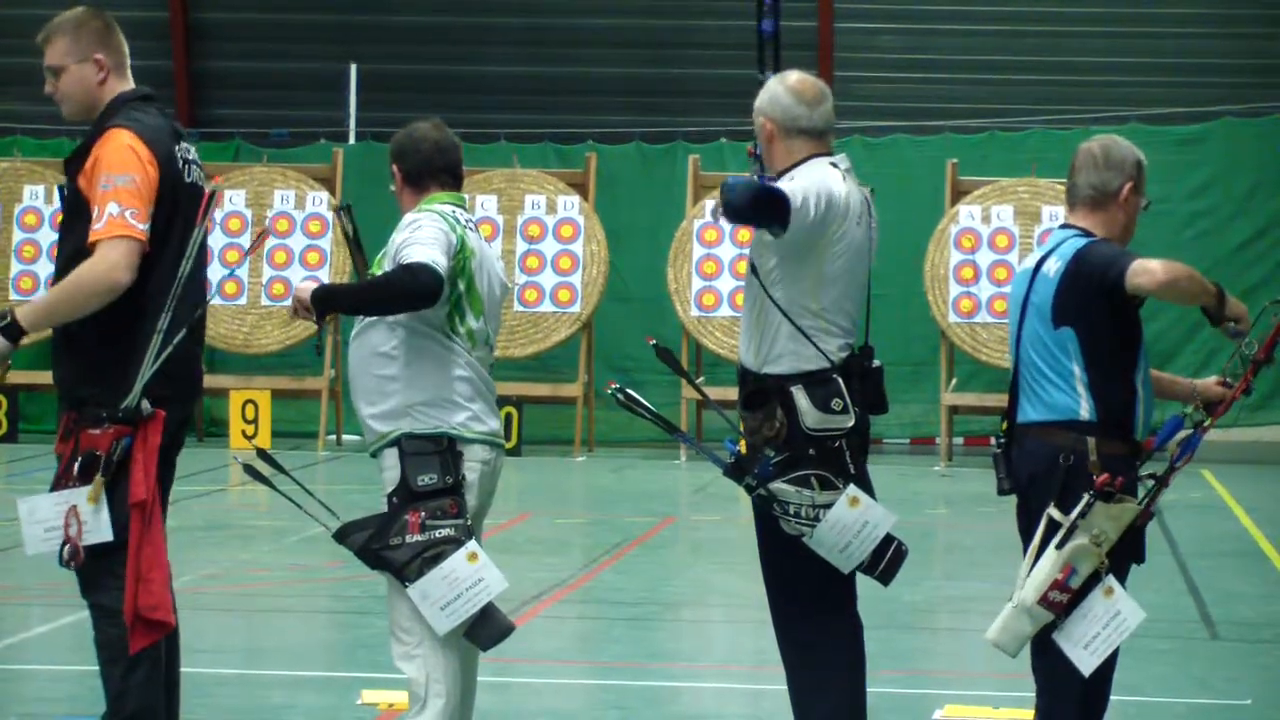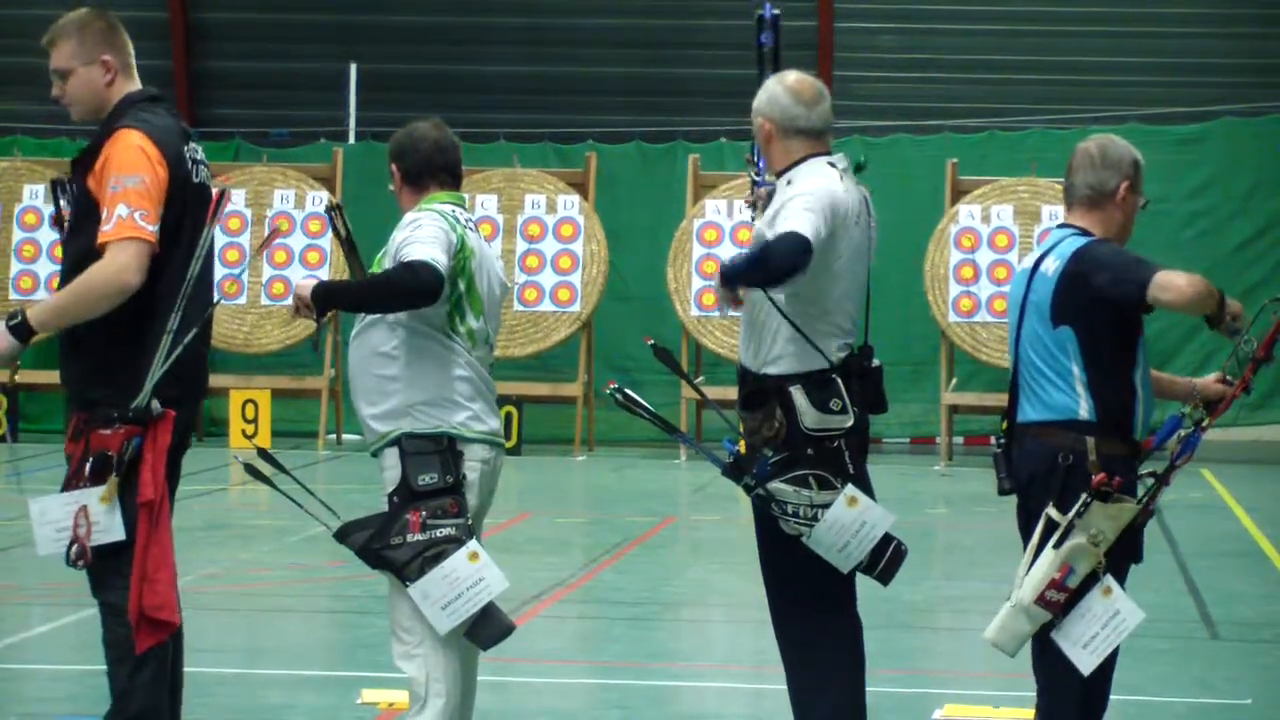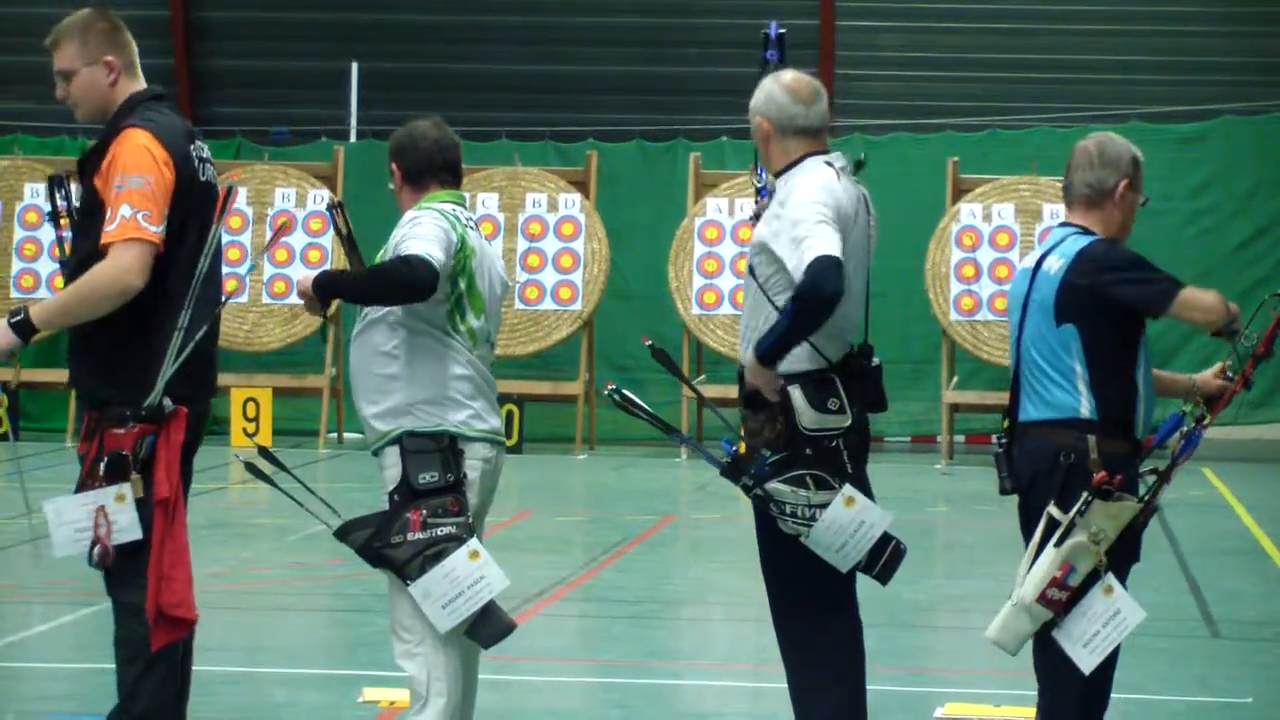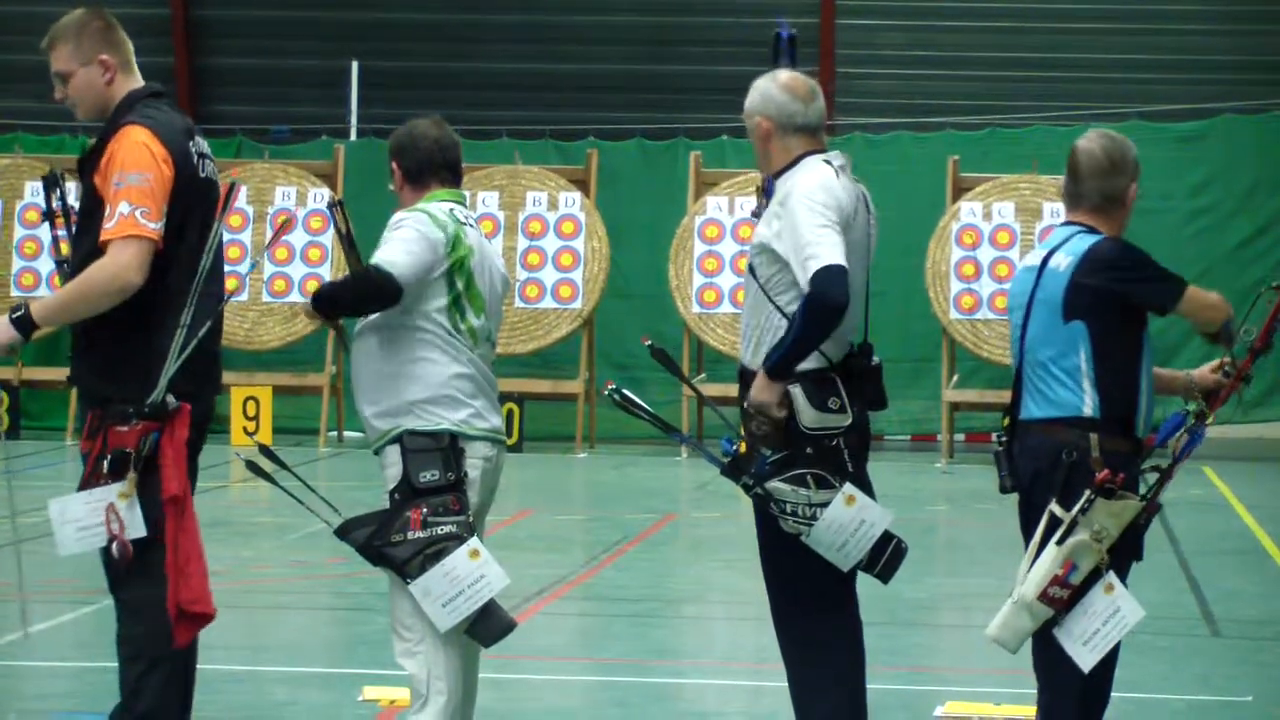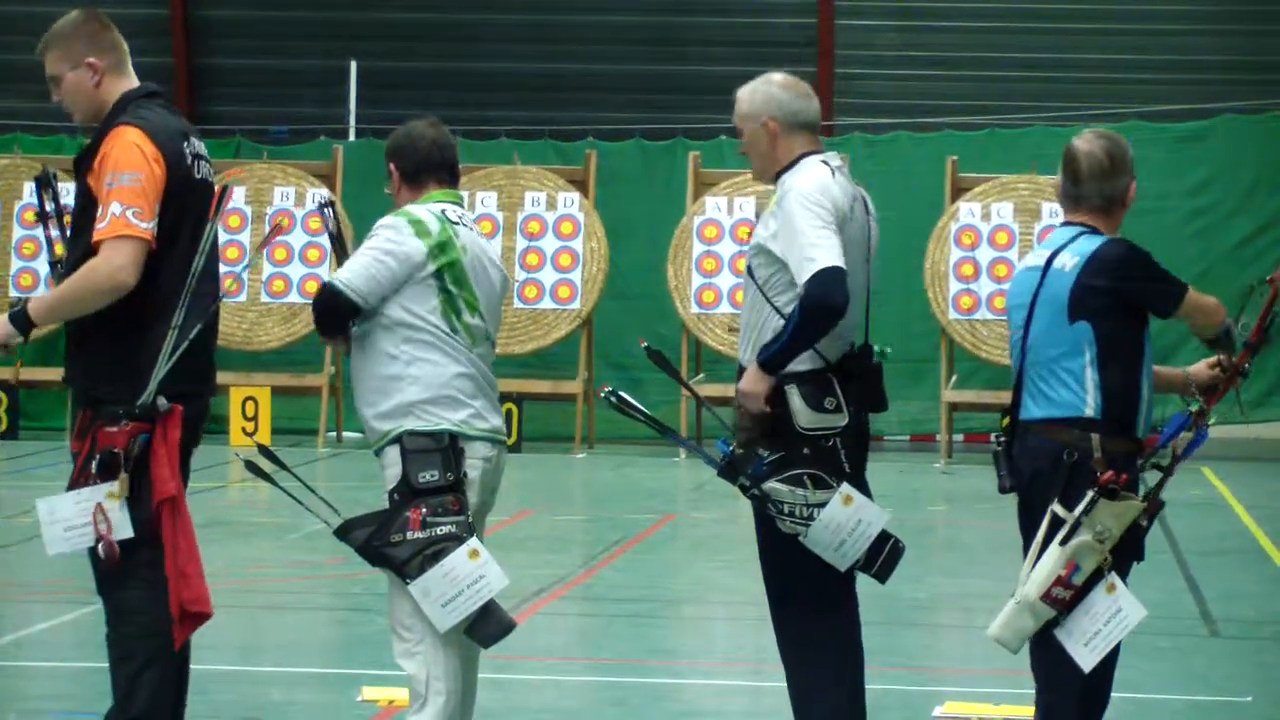
dt=0.2s
person 1, frame 1
left shoulder: (121, 142)
right shoulder: (166, 135)
left elbow: (113, 267)
left hip: (120, 394)
right hip: (153, 387)
left knee: (114, 575)
right knee: (138, 566)
person 1, frame 2
left shoulder: (130, 143)
right shoulder: (172, 136)
left elbow: (123, 270)
left hip: (129, 396)
right hip: (155, 387)
left knee: (124, 575)
right knee: (142, 567)
person 1, frame 3
left shoulder: (137, 143)
right shoulder: (178, 135)
left elbow: (126, 271)
right wrist: (85, 228)
left hip: (140, 395)
right hip: (163, 387)
left knee: (138, 573)
right knee: (152, 567)
person 1, frame 4
left shoulder: (137, 139)
right shoulder: (179, 132)
left elbow: (126, 268)
right wrist: (84, 233)
left hip: (143, 394)
right hip: (166, 385)
left knee: (141, 570)
right knee: (155, 565)
person 1, frame 5
left shoulder: (129, 140)
right shoulder: (176, 133)
left elbow: (119, 268)
right wrist: (74, 243)
left hip: (132, 393)
right hip: (164, 385)
left knee: (129, 570)
right knee: (147, 563)
person 2, frame 1
left shoulder: (814, 185)
right shoulder: (841, 184)
left elbow: (757, 201)
left wrist: (734, 191)
left hip: (801, 416)
right hip: (820, 407)
left knee: (810, 593)
right knee: (814, 590)
person 2, frame 2
left shoulder: (810, 188)
right shoulder: (840, 184)
left elbow: (789, 255)
left wrist: (731, 275)
left hip: (801, 416)
right hip: (819, 407)
left knee: (809, 592)
right knee: (816, 591)
person 2, frame 3
left shoulder: (807, 190)
right shoulder: (840, 184)
left elbow: (823, 286)
left wrist: (764, 355)
left hip: (801, 414)
right hip: (818, 405)
left knee: (809, 592)
right knee: (817, 589)
person 2, frame 4
left shoulder: (806, 188)
right shoulder: (840, 183)
left elbow: (827, 294)
left wrist: (772, 372)
left hip: (802, 412)
left knee: (808, 589)
right knee: (819, 588)
person 2, frame 5
left shoulder: (804, 187)
right shoulder: (841, 185)
left elbow: (826, 297)
left wrist: (762, 368)
left hip: (803, 414)
right hip: (826, 407)
left knee: (807, 590)
right knee: (818, 587)
person 3, frame 1
left shoulder: (429, 223)
right shoulder: (478, 243)
left elbow: (420, 285)
left wrist: (324, 297)
right hip: (464, 445)
left knee: (424, 616)
person 3, frame 2
left shoulder: (428, 222)
right shoulder: (478, 242)
left elbow: (420, 282)
left wrist: (323, 293)
right hip: (464, 444)
left knee: (424, 615)
person 3, frame 3
left shoulder: (430, 219)
right shoulder: (478, 241)
left elbow: (413, 278)
left wrist: (323, 284)
right hip: (466, 443)
left knee: (425, 615)
person 3, frame 4
left shoulder: (424, 221)
right shoulder: (480, 242)
left elbow: (373, 286)
left wrist: (323, 299)
right wrist: (360, 317)
right hip: (468, 442)
left knee: (424, 613)
person 3, frame 5
left shoulder: (411, 226)
right shoulder: (481, 245)
left elbow: (333, 306)
left wrist: (344, 332)
right wrist: (378, 329)
right hip: (472, 443)
left knee: (423, 615)
person 4, frame 1
left shoulder: (1047, 260)
right shoulder: (1090, 260)
right elbow: (1160, 275)
left wrist: (1191, 390)
right wrist: (1220, 301)
left hip: (1049, 458)
right hip: (1084, 465)
left knee: (1065, 611)
person 4, frame 2
left shoulder: (1044, 260)
right shoulder: (1092, 259)
right elbow: (1181, 290)
left wrist: (1190, 389)
right wrist: (1221, 304)
left hip: (1048, 457)
right hip: (1083, 464)
left knee: (1064, 609)
person 4, frame 3
left shoulder: (1041, 261)
right shoulder: (1098, 259)
right elbow: (1207, 311)
left wrist: (1189, 385)
right wrist: (1226, 311)
left hip: (1046, 455)
right hip: (1085, 462)
person 4, frame 4
left shoulder: (1035, 263)
right shoulder: (1106, 257)
right elbow: (1210, 312)
left wrist: (1187, 382)
right wrist: (1219, 318)
left hip: (1044, 453)
right hip: (1086, 461)
person 4, frame 5
left shoulder: (1032, 265)
right shoulder: (1111, 259)
right elbow: (1208, 316)
left wrist: (1183, 380)
right wrist: (1221, 331)
left hip: (1041, 453)
right hip: (1087, 461)
